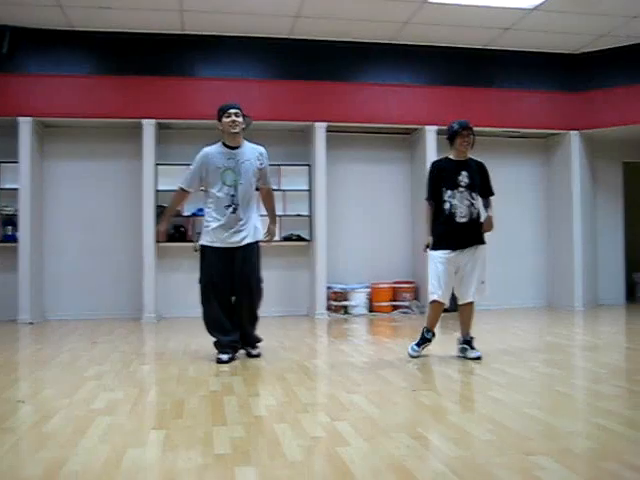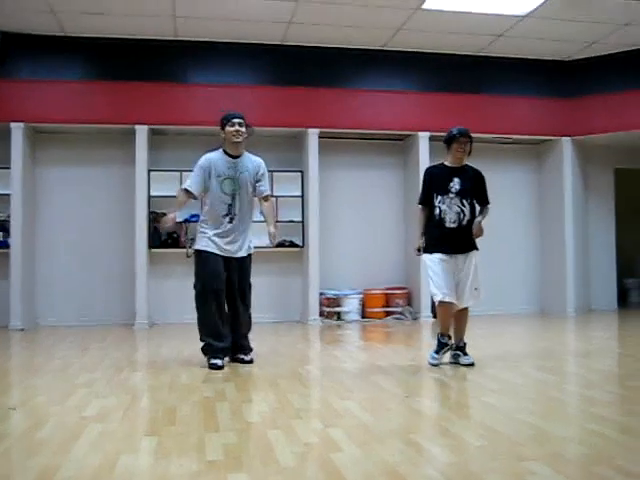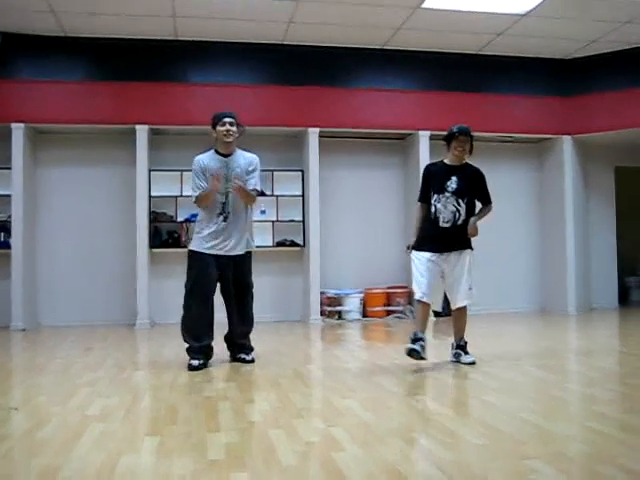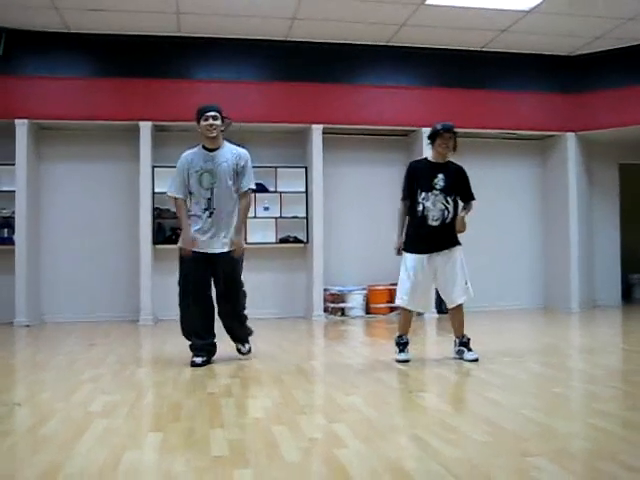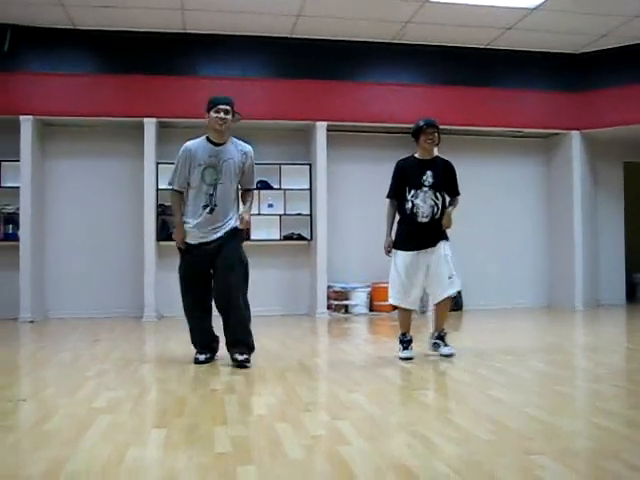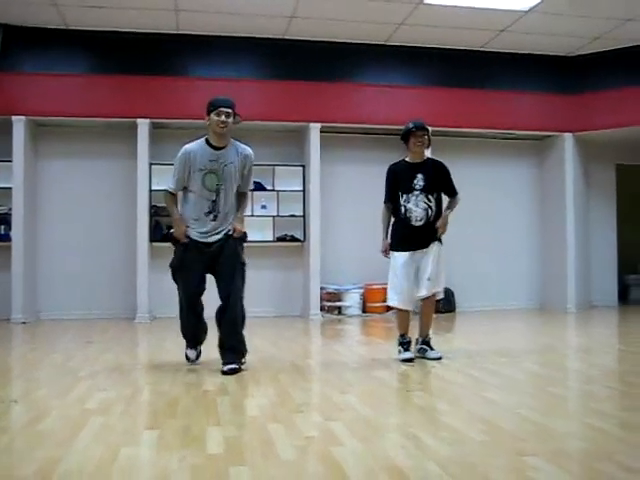
dt=0.3s
person 1, frame 1
left shoulder: (258, 153)
right shoulder: (207, 155)
left elbow: (265, 191)
right elbow: (184, 189)
left wrist: (272, 222)
right wrist: (165, 220)
left hip: (247, 236)
right hip: (215, 237)
left knee: (249, 289)
right knee: (216, 292)
left ankle: (248, 339)
right ankle: (226, 344)
person 1, frame 2
left shoulder: (257, 164)
right shoulder: (208, 161)
left elbow: (265, 197)
right elbow: (188, 191)
left wrist: (271, 224)
right wrist: (174, 212)
left hip: (241, 244)
right hip: (210, 242)
left knee: (240, 299)
right knee: (209, 295)
left ankle: (239, 347)
right ankle: (217, 350)
person 1, frame 3
left shoulder: (251, 160)
right shoulder: (201, 162)
left elbow: (251, 198)
right elbow: (200, 202)
left wrist: (240, 189)
right wrist: (213, 189)
left hip: (239, 243)
right hip: (205, 243)
left knee: (240, 298)
right knee: (198, 297)
left ankle: (240, 346)
right ankle: (199, 351)
person 1, frame 4
left shoulder: (240, 156)
right shoulder: (187, 159)
left elbow: (245, 196)
right elbow: (179, 198)
left wrist: (239, 232)
right wrist: (186, 231)
left hip: (227, 241)
right hip: (194, 242)
left knee: (231, 293)
right knee: (193, 297)
left ankle: (240, 335)
right ankle: (203, 348)
person 1, frame 5
left shoulder: (244, 152)
right shoulder: (189, 149)
left elbow: (247, 188)
right elbow: (178, 190)
left wrist: (246, 210)
right wrist: (178, 225)
left hip: (228, 231)
right hip: (194, 235)
left knee: (232, 290)
right knee: (195, 295)
left ankle: (240, 348)
right ankle: (205, 346)
person 1, frame 6
left shoulder: (244, 155)
right shoulder: (189, 152)
right elbow: (172, 192)
left wrist: (240, 218)
right wrist: (177, 220)
left hip: (227, 236)
right hip: (192, 236)
left knee: (232, 296)
right knee: (189, 291)
left ankle: (233, 355)
right ankle: (194, 341)
person 2, frame 1
left shoulder: (479, 167)
right shoulder: (439, 167)
left elbow: (486, 198)
right elbow: (431, 203)
left wrist: (489, 215)
right wrist: (430, 234)
left hip: (473, 240)
right hip: (444, 240)
left knee: (469, 294)
right knee: (438, 293)
left ankle: (465, 342)
right ankle: (427, 334)
person 2, frame 2
left shoulder: (475, 175)
right shoulder: (432, 173)
left elbow: (484, 206)
right elbow: (424, 208)
left wrist: (479, 220)
right wrist: (422, 237)
left hip: (465, 246)
right hip: (436, 246)
left knee: (463, 299)
right knee: (444, 297)
left ankle: (458, 348)
right ankle: (443, 341)
person 2, frame 3
left shoulder: (474, 174)
right shoulder: (431, 170)
left elbow: (487, 205)
right elbow: (423, 205)
left wrist: (474, 219)
right wrist: (416, 236)
left hip: (459, 246)
right hip: (428, 244)
left knee: (460, 298)
right knee: (423, 294)
left ankle: (459, 346)
right ankle: (418, 340)
person 2, frame 4
left shoulder: (458, 172)
right shoulder: (415, 168)
left elbow: (468, 203)
right elbow: (406, 203)
left wrist: (462, 215)
right wrist: (400, 236)
left hip: (448, 244)
right hip: (416, 244)
left knee: (457, 296)
right knee: (408, 297)
left ankle: (461, 343)
right ankle: (402, 343)
person 2, frame 5
left shoulder: (445, 167)
right shoulder: (403, 166)
left elbow: (454, 197)
right elbow: (393, 202)
left wrist: (449, 211)
right wrist: (388, 234)
left hip: (437, 239)
right hip: (407, 240)
left knee: (446, 290)
right knee: (404, 294)
left ankle: (438, 336)
right ankle: (405, 341)
person 2, frame 6
left shoulder: (438, 168)
right shoulder: (395, 170)
left elbow: (454, 196)
right elbow: (388, 206)
left wrist: (446, 215)
right wrist: (385, 237)
left hip: (430, 240)
right hip: (402, 242)
left knee: (428, 293)
right knee: (401, 296)
left ankle: (423, 342)
right ankle: (404, 342)
